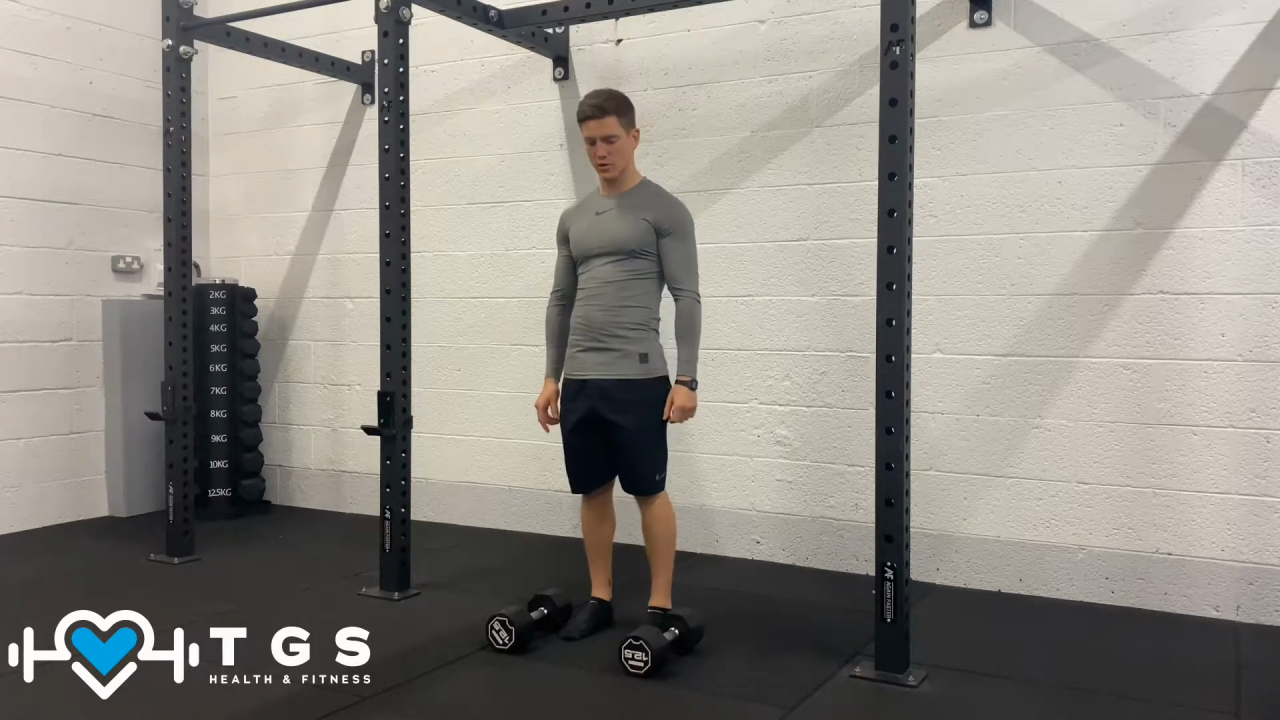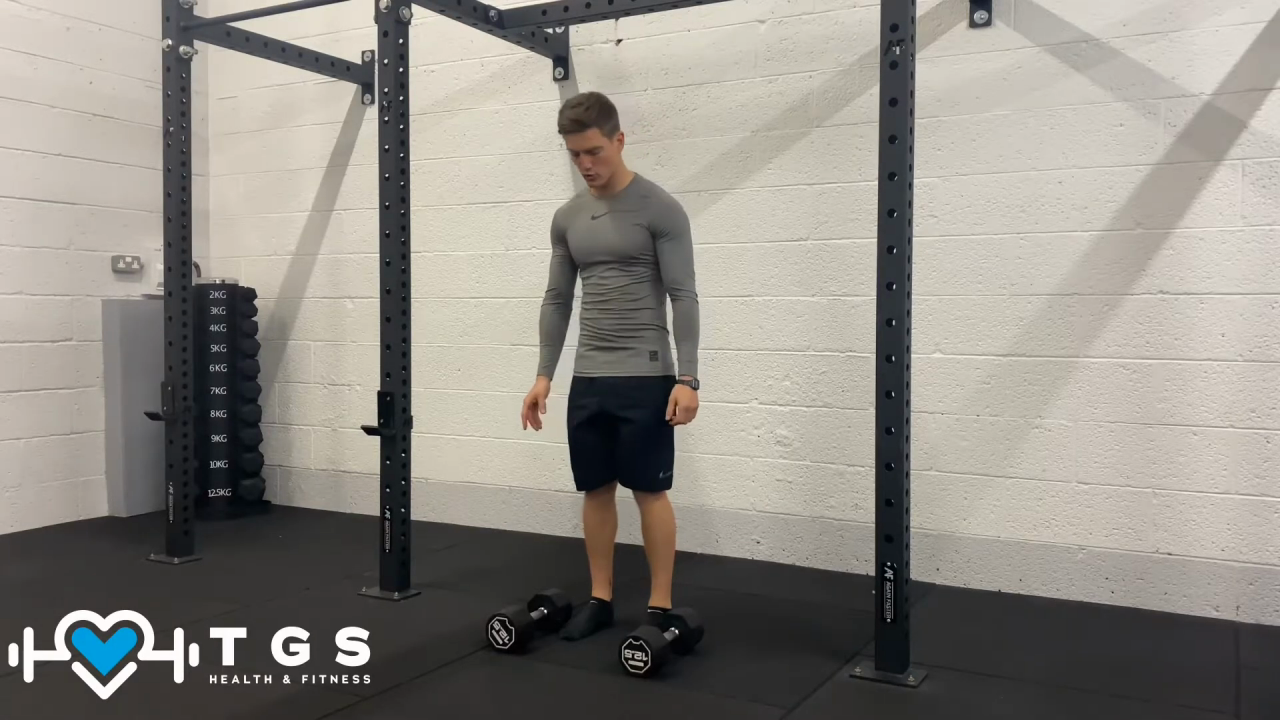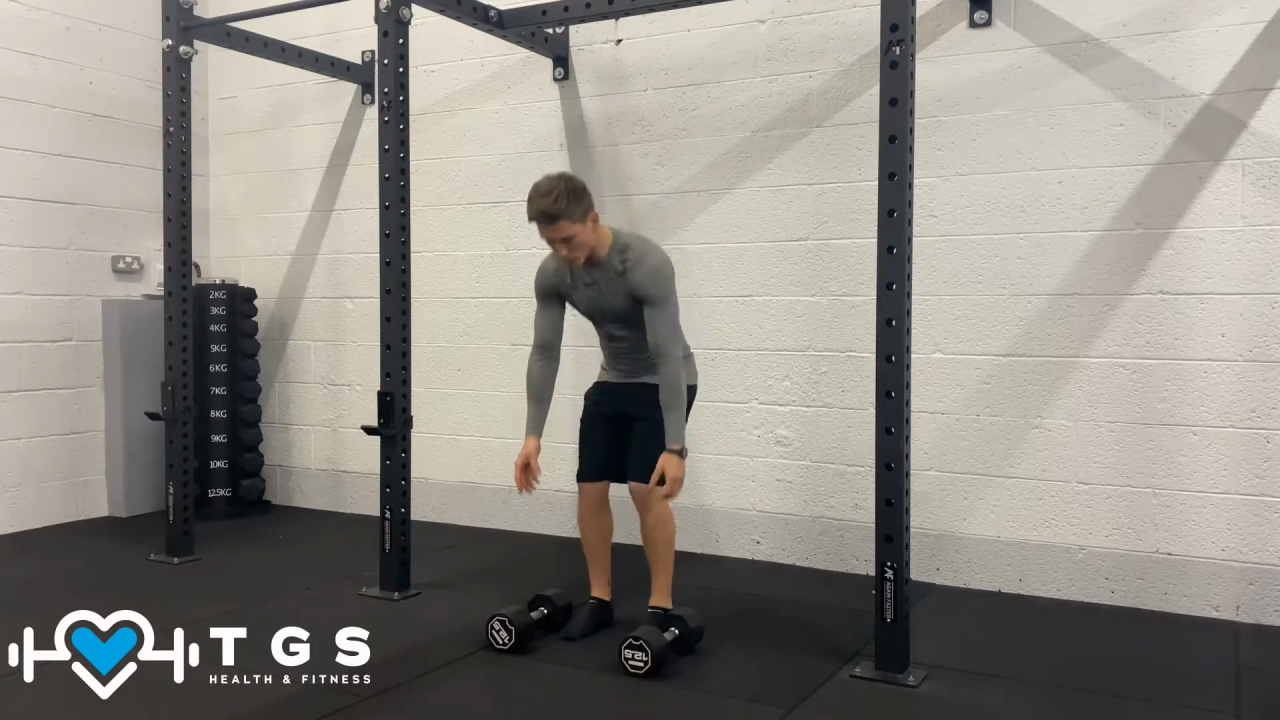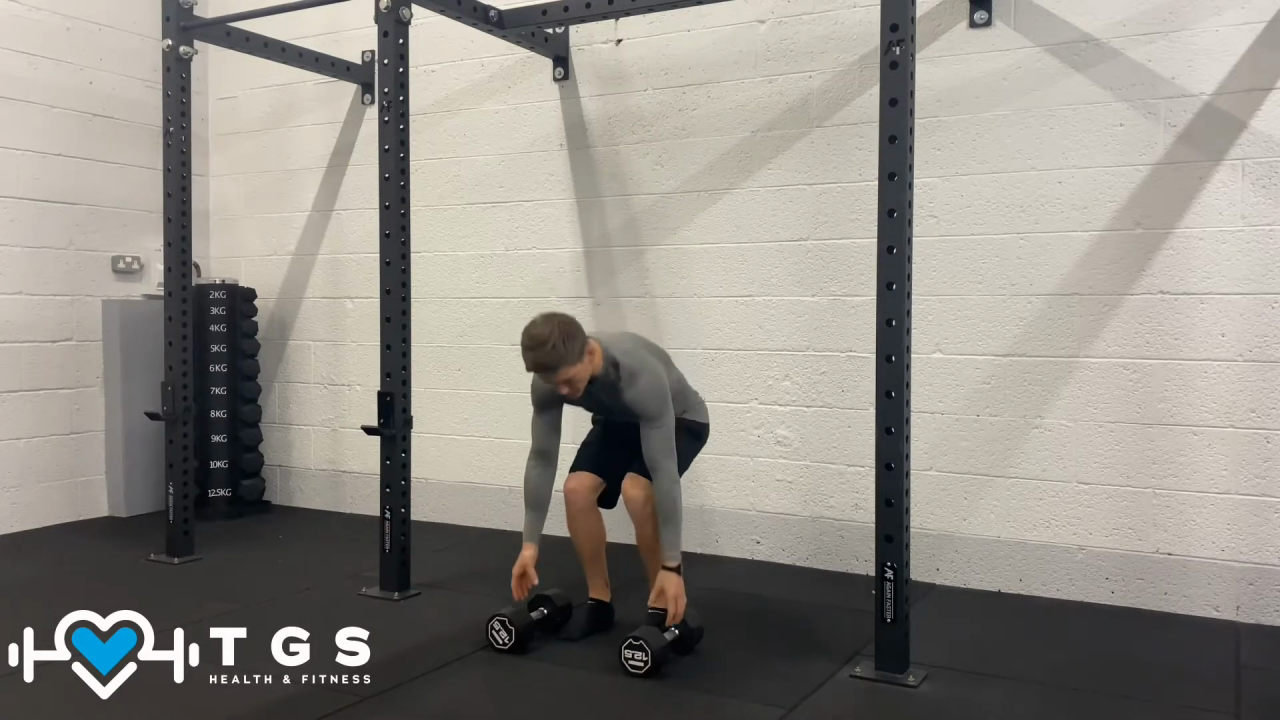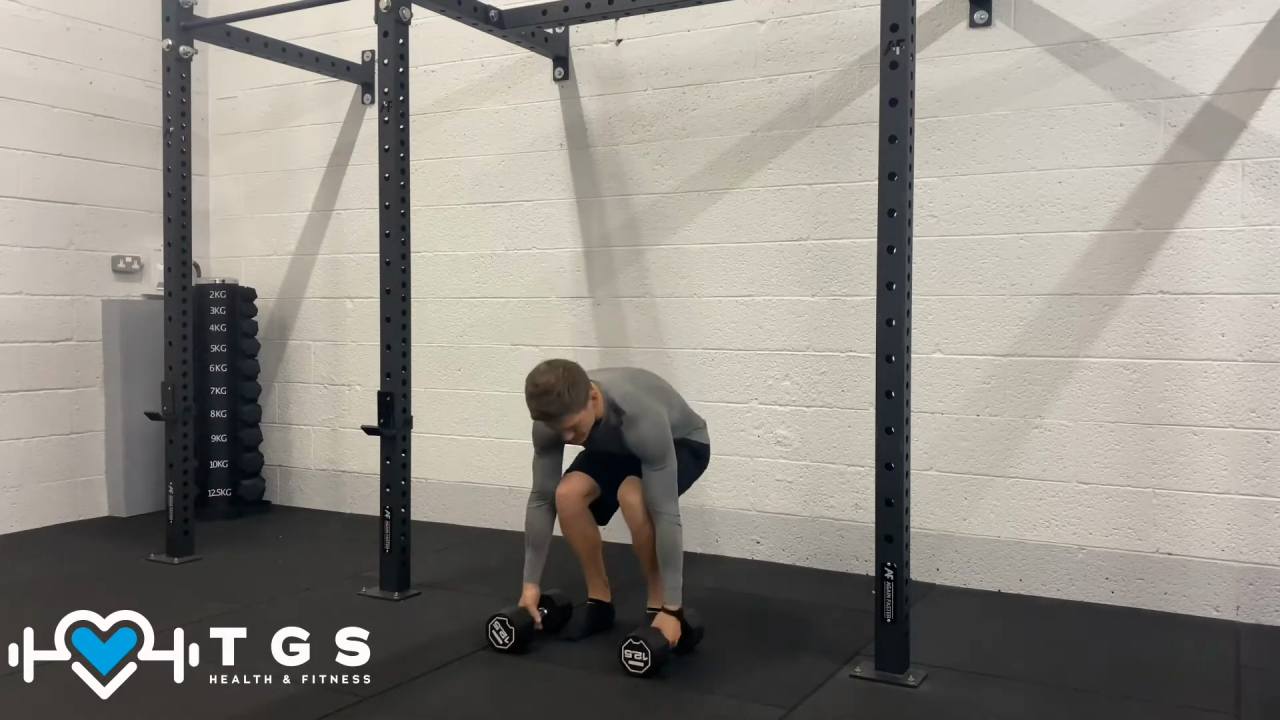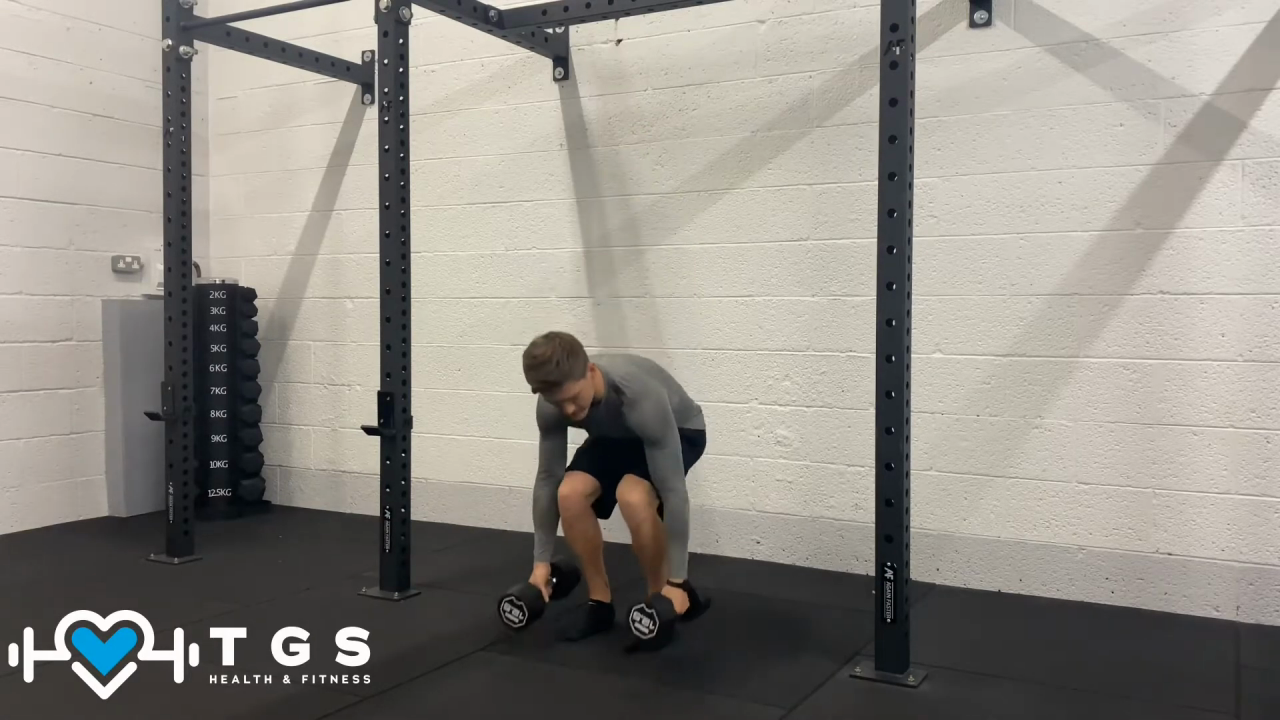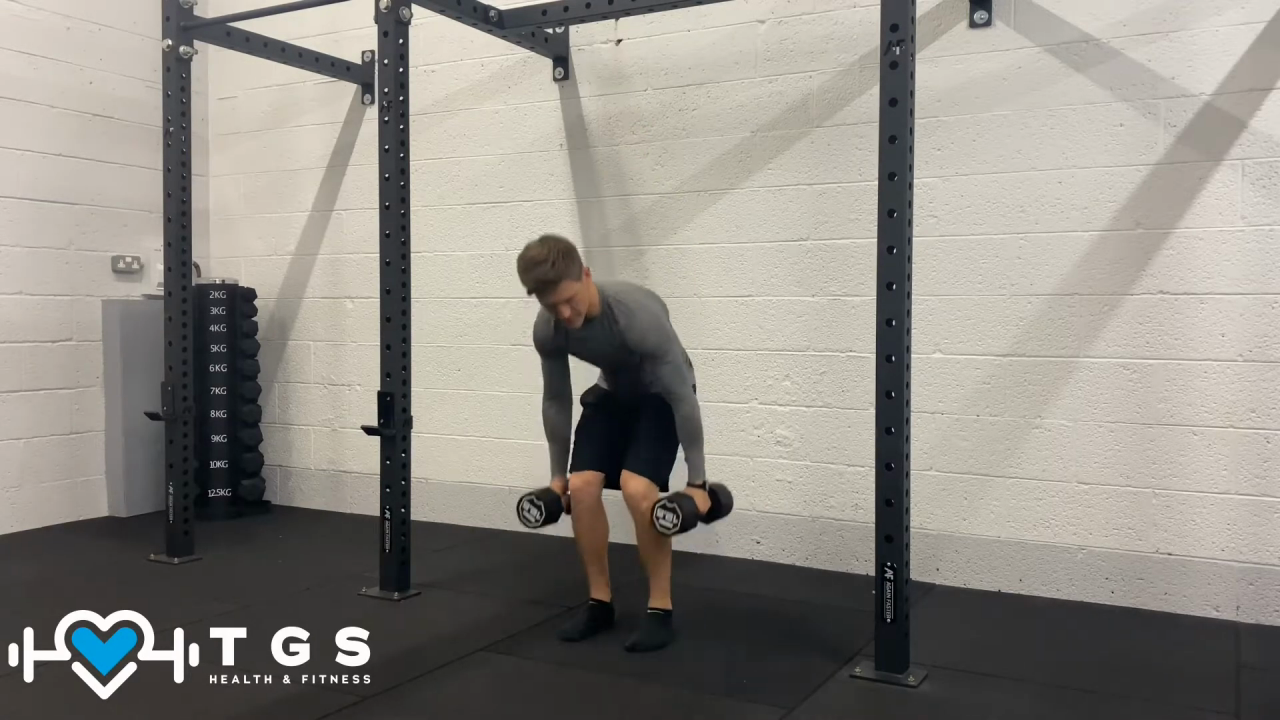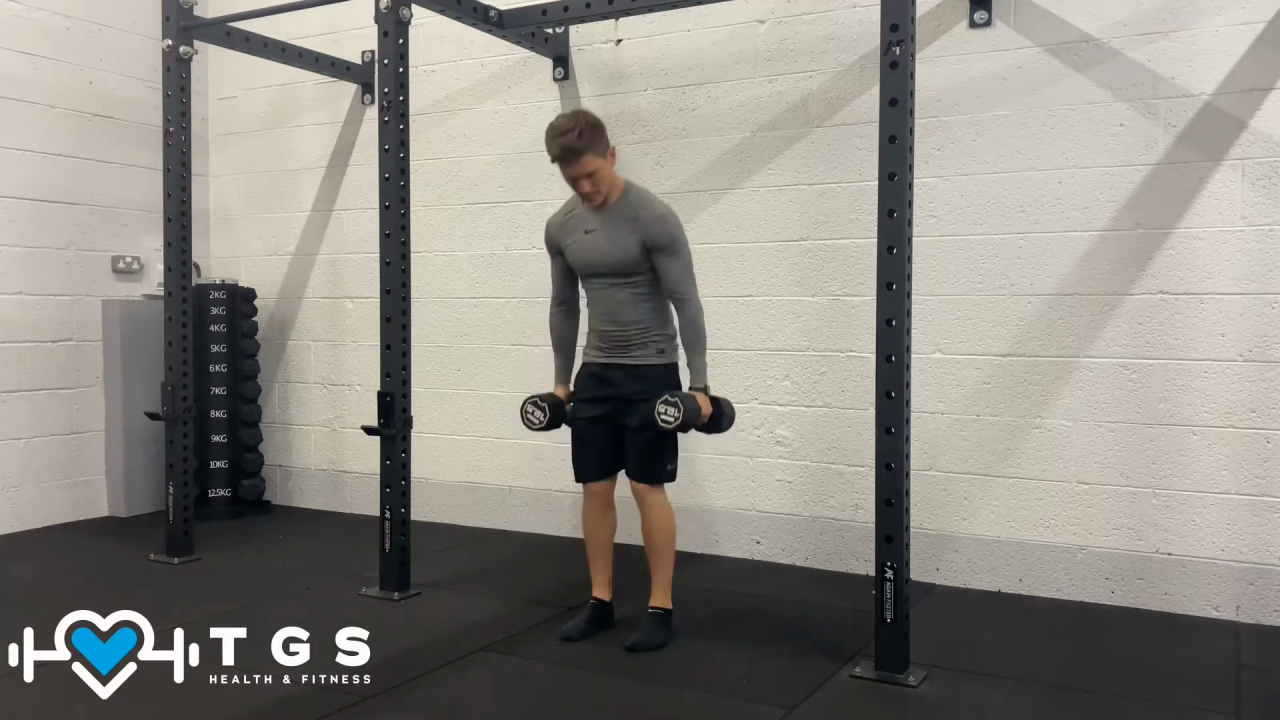
dt=0.3s
person 1, frame 1
left shoulder: (664, 209)
right shoulder: (573, 217)
left elbow: (686, 297)
right elbow: (561, 300)
left wrist: (686, 378)
right wrist: (552, 376)
left hip: (637, 377)
right hip: (580, 380)
left knee: (647, 491)
right knee: (592, 491)
left ankle: (661, 606)
right ankle: (600, 599)
person 1, frame 2
left shoulder: (660, 209)
right shoulder: (567, 218)
left elbow: (684, 296)
right elbow: (558, 299)
left wrist: (687, 378)
right wrist: (544, 375)
left hip: (647, 377)
right hip: (588, 378)
left knee: (648, 490)
right knee: (595, 490)
left ankle: (660, 607)
right ankle: (600, 598)
person 1, frame 3
left shoulder: (647, 265)
right shoulder: (552, 273)
left elbow: (668, 357)
right elbow: (544, 353)
left wrist: (674, 448)
right wrist: (533, 436)
left hip: (661, 384)
right hip: (613, 382)
left knee: (644, 489)
right knee: (590, 486)
left ankle: (661, 607)
right ankle: (600, 599)
person 1, frame 4
left shoulder: (641, 376)
right shoulder: (548, 381)
left elbow: (663, 471)
right elbow: (541, 459)
left wrist: (671, 565)
right wrist: (530, 543)
left hip: (681, 420)
right hip: (620, 421)
left knee: (637, 491)
right knee: (577, 490)
left ankle: (659, 607)
right ankle: (599, 600)
person 1, frame 5
left shoulder: (642, 419)
right shoulder: (552, 420)
left elbow: (665, 515)
right elbow: (541, 499)
left wrist: (671, 609)
right wrist: (531, 583)
left hip: (681, 443)
left knee: (633, 497)
right knee: (568, 494)
left ankle: (658, 607)
right ankle: (599, 601)
person 1, frame 6
left shoulder: (643, 399)
right shoulder: (551, 406)
left elbow: (672, 491)
right elbow: (547, 479)
left wrist: (675, 580)
right wrist: (542, 560)
left hip: (680, 432)
right hip: (615, 436)
left knee: (633, 497)
right knee: (572, 495)
right ankle: (599, 602)
person 1, frame 7
left shoulder: (638, 316)
right shoulder: (547, 329)
left elbow: (681, 398)
right elbow: (555, 398)
left wrist: (696, 482)
right wrist: (557, 474)
left hip: (662, 392)
right hip: (611, 394)
left knee: (637, 488)
right knee: (582, 487)
left ankle: (660, 608)
right ankle: (600, 602)
person 1, frame 8
left shoulder: (653, 219)
right shoulder: (559, 227)
left elbow: (687, 304)
left wrist: (698, 386)
right wrist: (561, 380)
left hip: (652, 371)
right hip: (595, 372)
left knee: (647, 486)
right knee: (594, 487)
left ankle: (661, 609)
right ankle: (600, 601)
